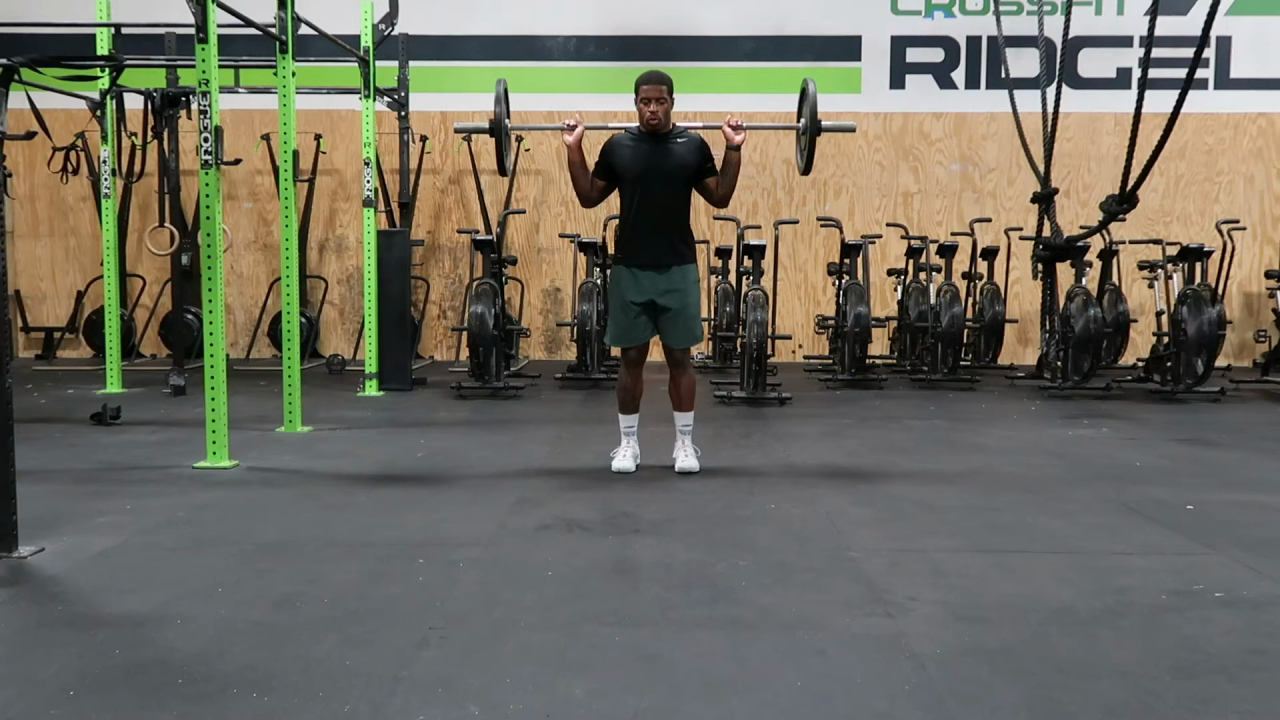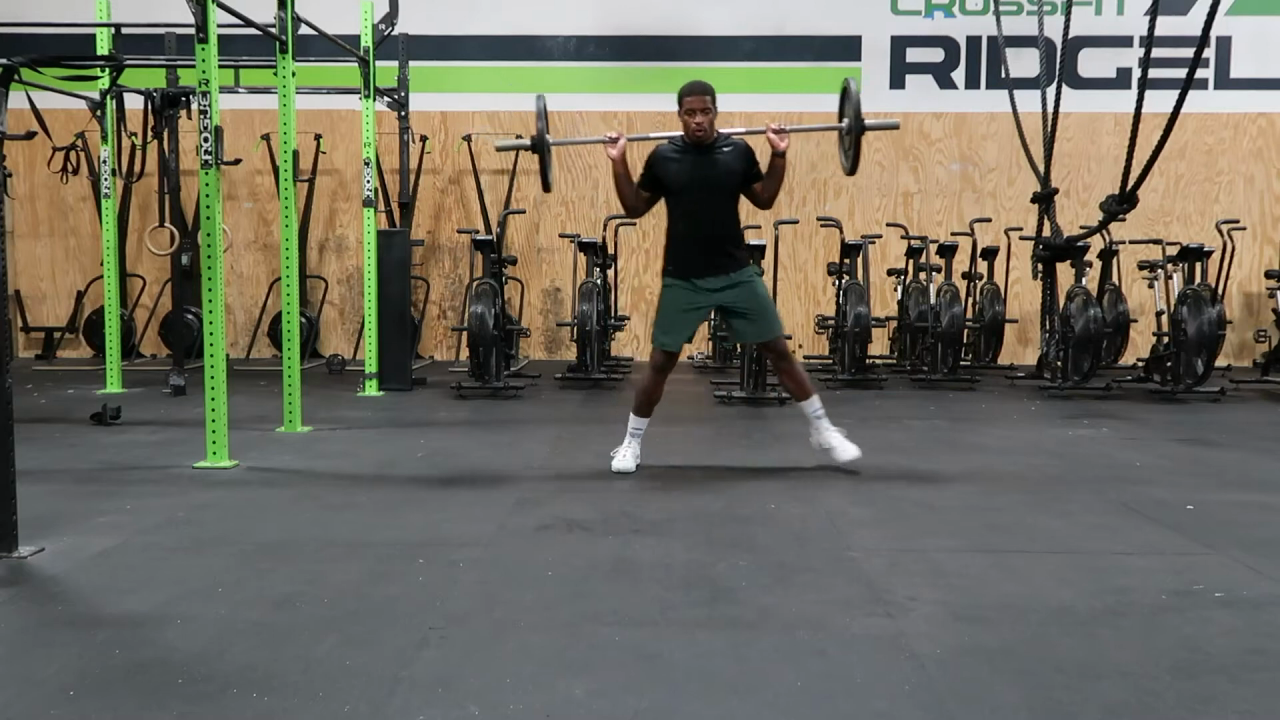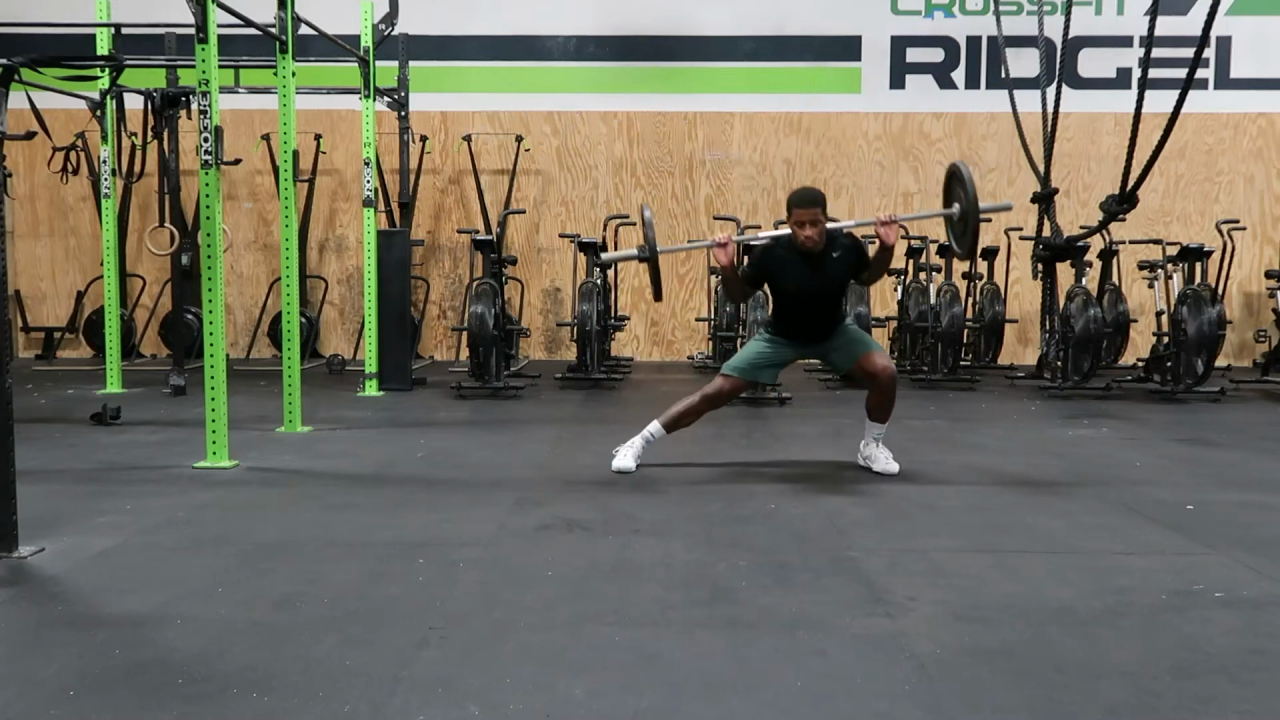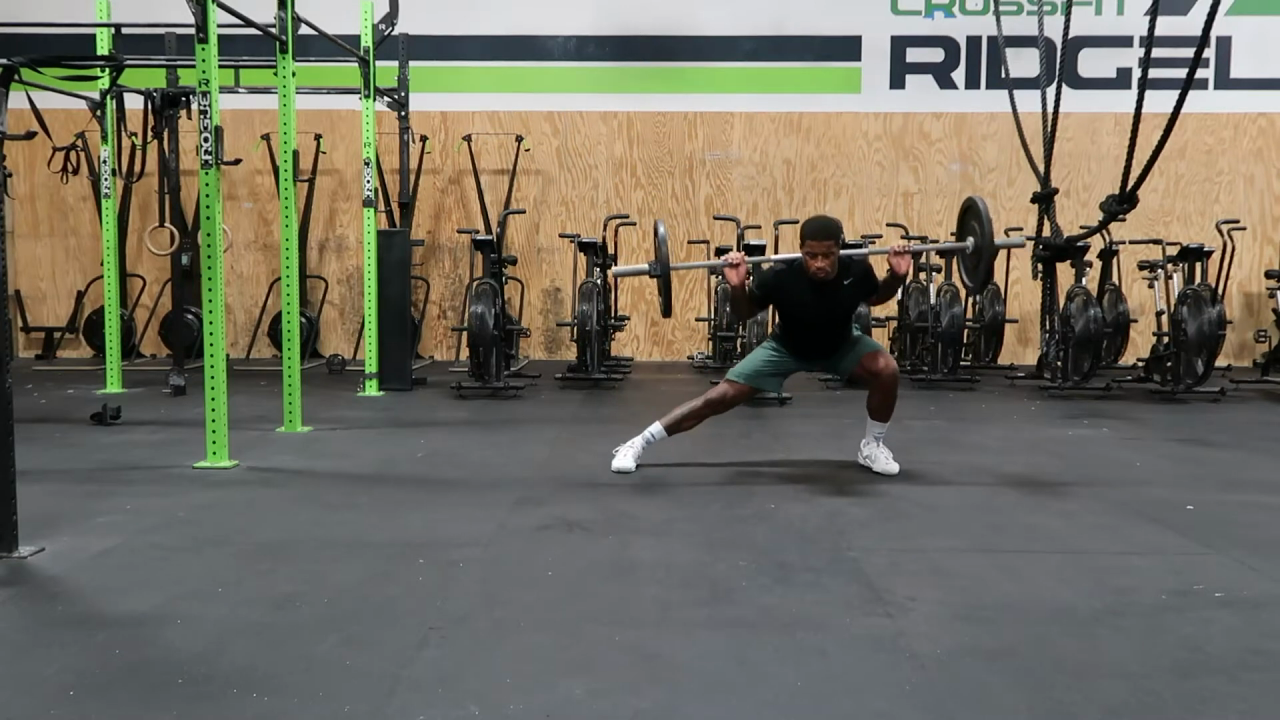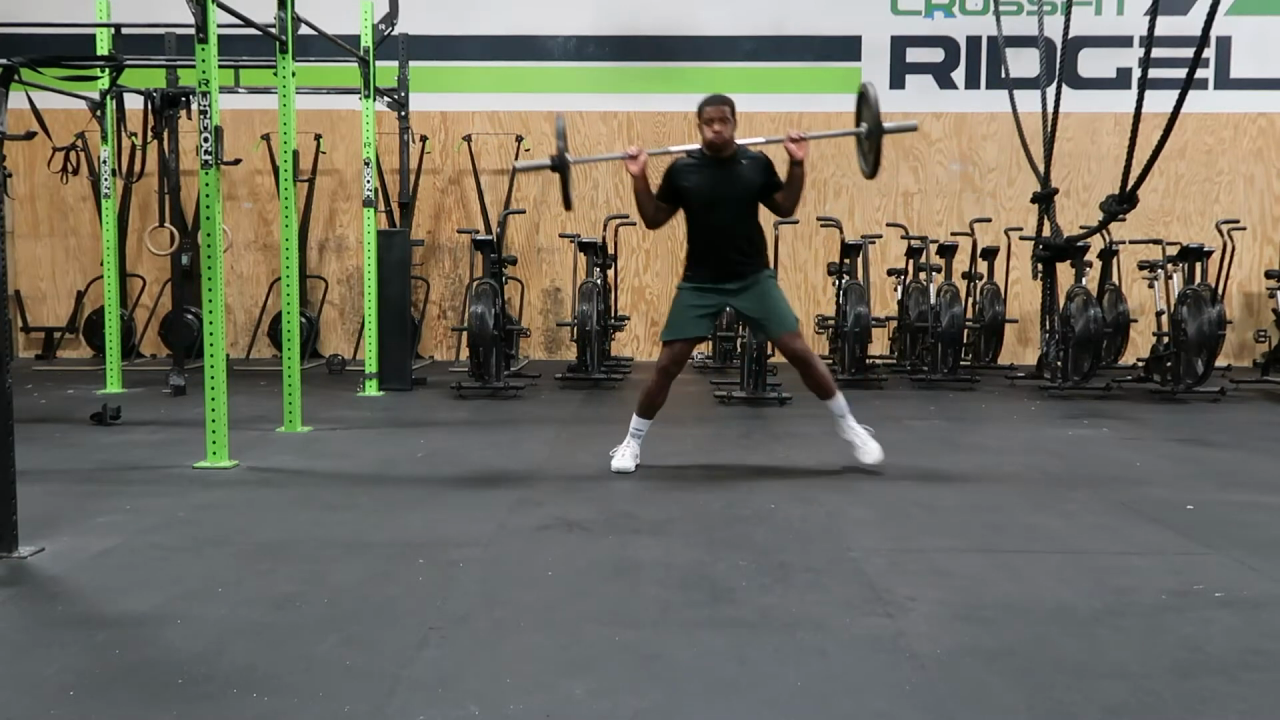
dt=0.5s
person 1, frame 1
left shoulder: (692, 144)
right shoulder: (618, 145)
left elbow: (720, 197)
right elbow: (589, 197)
left wrist: (733, 149)
right wrist: (574, 148)
left hip: (679, 268)
right hip: (630, 269)
left knee: (679, 357)
right knee: (632, 357)
left ankle: (684, 442)
right ankle: (628, 442)
person 1, frame 2
left shoulder: (738, 151)
right shoulder: (663, 156)
left elbow: (764, 200)
right elbow: (634, 208)
left wrist: (779, 154)
right wrist: (618, 162)
left hip: (737, 273)
right hip: (682, 279)
left knee: (778, 351)
right knee: (661, 362)
left ankle: (823, 430)
right ankle: (631, 443)
person 1, frame 3
left shoulder: (846, 246)
right shoulder: (770, 253)
left elbow: (869, 277)
right elbow: (739, 295)
left wrist: (887, 247)
right wrist: (727, 265)
left hip: (833, 332)
right hip: (780, 337)
left knee: (884, 372)
right knee: (716, 392)
left ankle: (871, 447)
right ankle: (637, 443)
person 1, frame 4
left shoulder: (857, 269)
right shoulder: (780, 276)
left elbow: (877, 298)
right elbow: (744, 313)
left wrist: (897, 275)
right wrist: (737, 286)
left hip: (841, 343)
right hip: (787, 347)
left knee: (886, 370)
right knee: (720, 396)
left ankle: (872, 447)
right ankle: (637, 444)
person 1, frame 5
left shoulder: (755, 163)
right shoulder: (681, 169)
left elbow: (786, 208)
right elbow: (653, 219)
left wrist: (798, 163)
right wrist: (638, 178)
left hip: (754, 278)
right hip: (700, 284)
left knee: (798, 352)
right knee: (668, 364)
left ankle: (849, 426)
right ankle: (631, 442)
